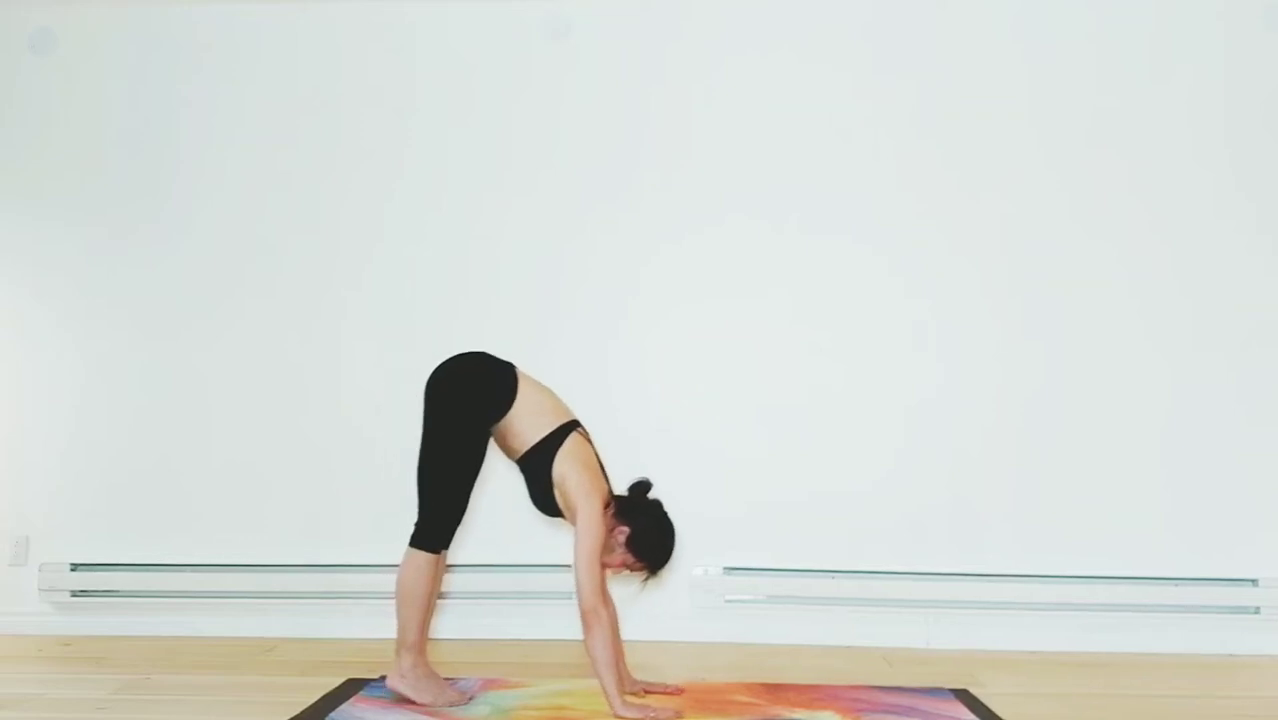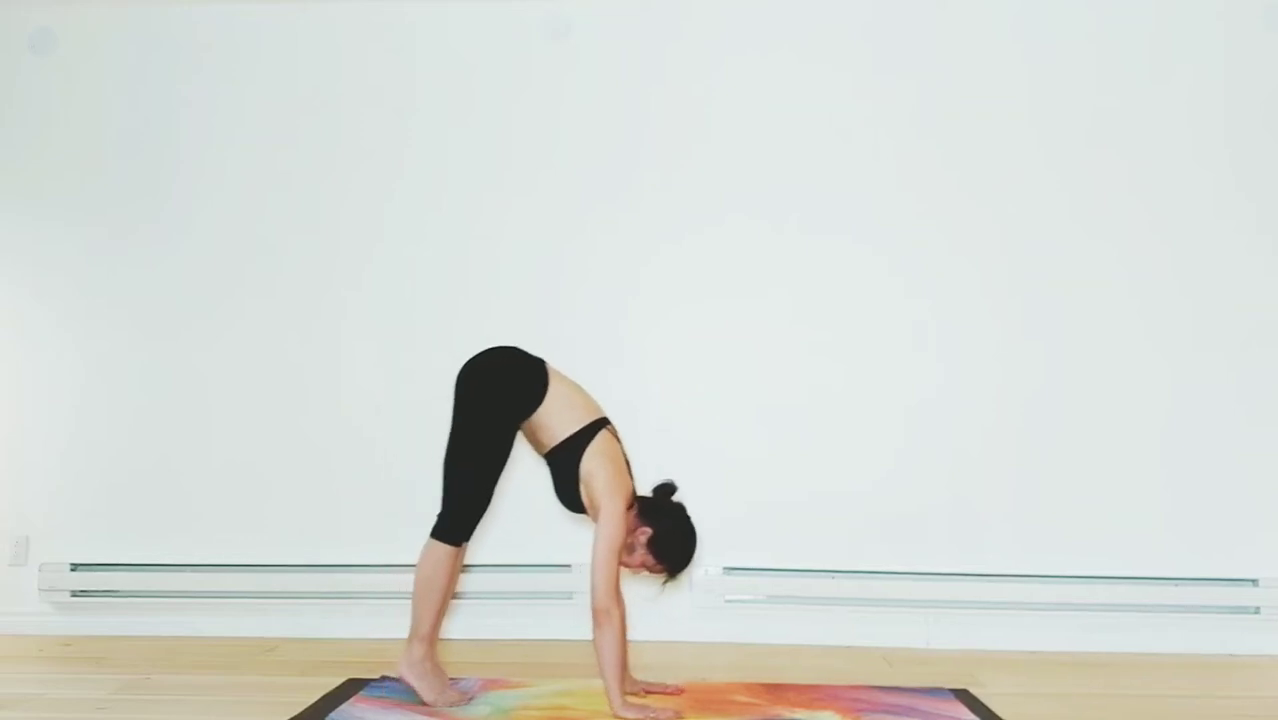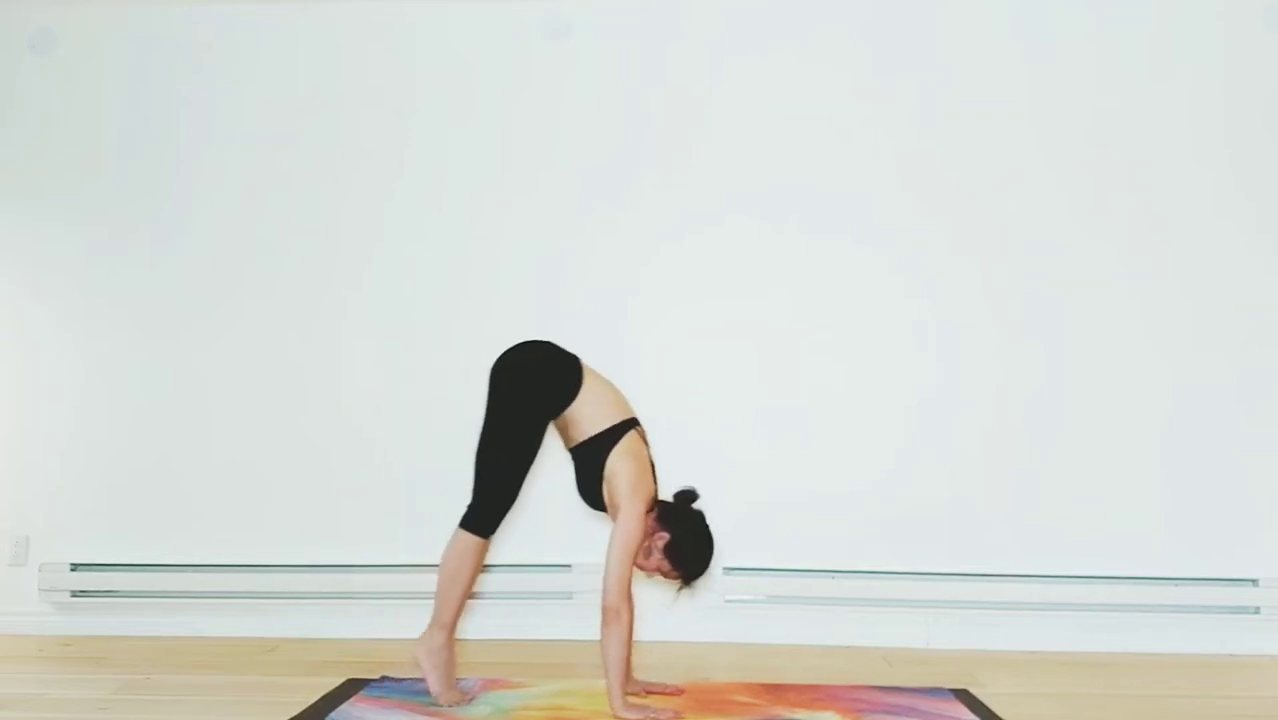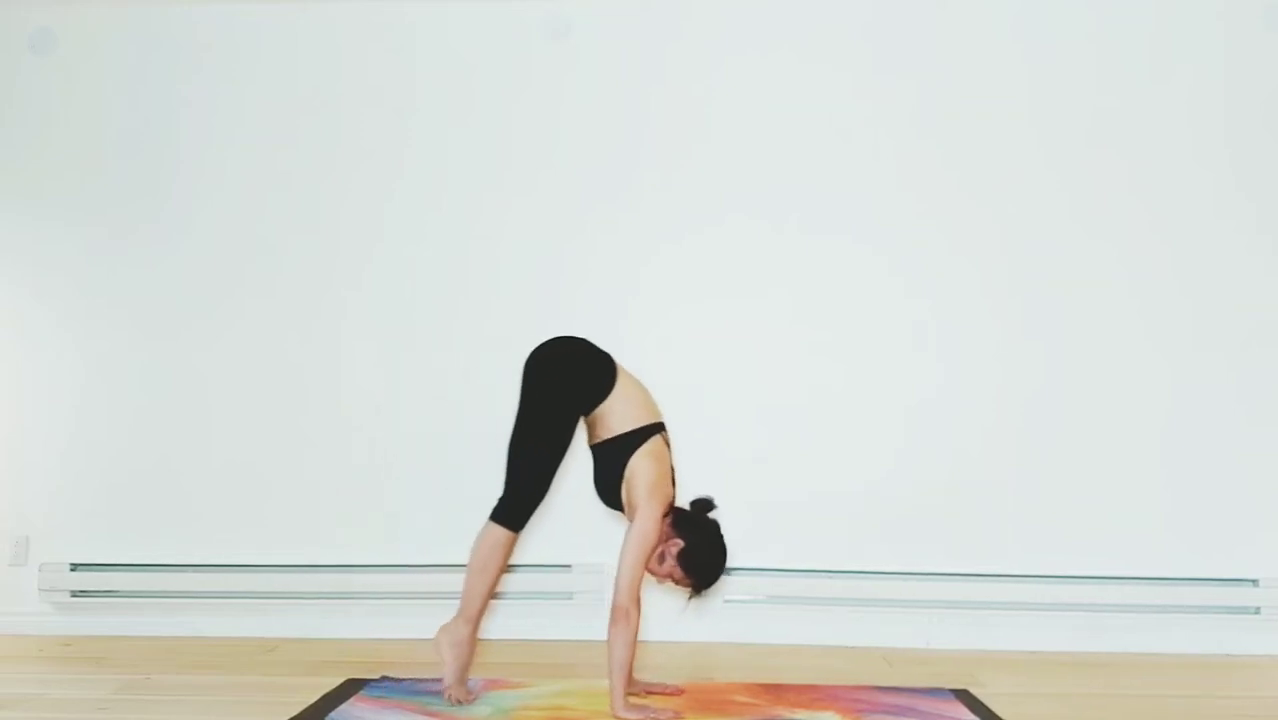
dt=0.2s
person 1, frame 1
left shoulder: (595, 504)
right shoulder: (590, 506)
left elbow: (600, 599)
right elbow: (591, 609)
left wrist: (623, 679)
left hip: (481, 389)
right hip: (467, 387)
left knee: (440, 531)
right knee: (435, 530)
left ankle: (415, 665)
right ankle: (407, 667)
person 1, frame 2
left shoulder: (620, 503)
right shoulder: (613, 503)
left elbow: (610, 598)
right elbow: (604, 607)
left wrist: (624, 679)
left hip: (515, 383)
right hip: (498, 381)
left knee: (461, 522)
right knee: (458, 521)
right ankle: (418, 655)
person 1, frame 3
left shoulder: (638, 502)
right shoulder: (634, 505)
left elbow: (620, 598)
right elbow: (614, 607)
left wrist: (625, 680)
left hip: (546, 377)
right hip: (532, 374)
left knee: (490, 512)
right knee: (487, 511)
right ankle: (436, 640)
person 1, frame 4
left shoulder: (655, 508)
right shoulder: (651, 509)
left elbow: (626, 603)
right elbow: (624, 607)
left wrist: (626, 681)
left hip: (576, 373)
right hip: (565, 370)
left knee: (520, 507)
right knee: (518, 506)
right ankle: (461, 630)
